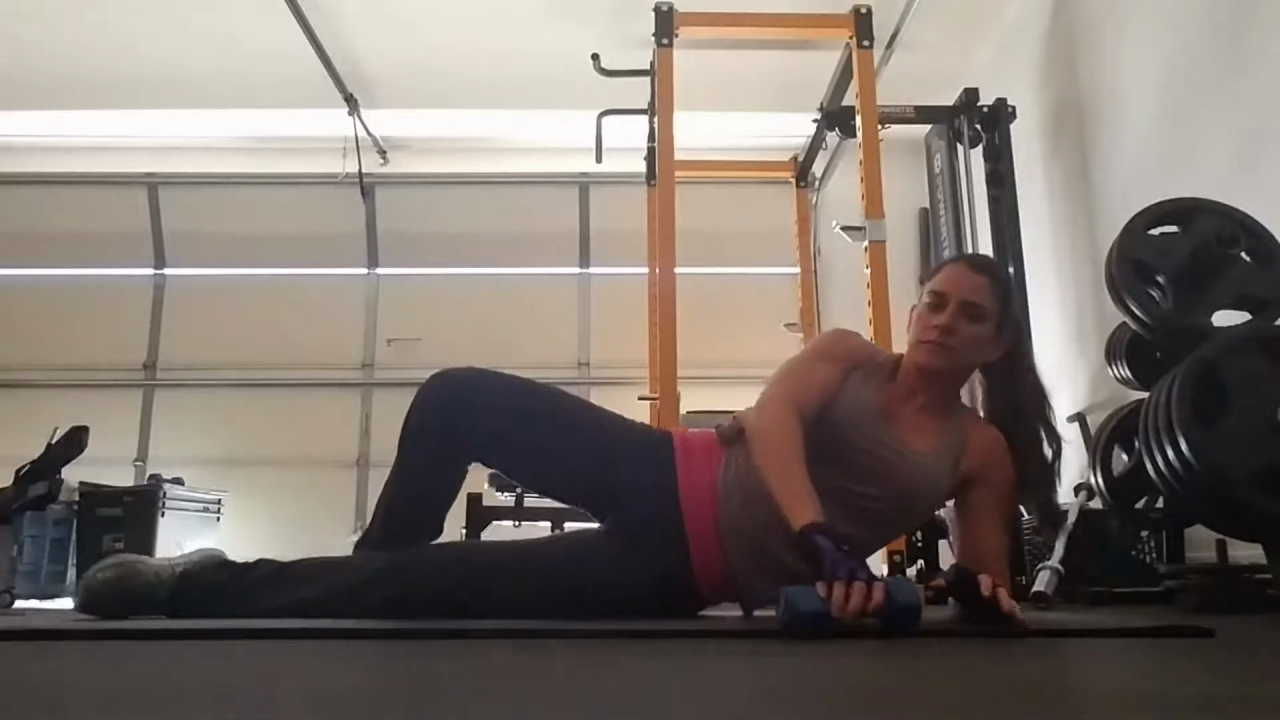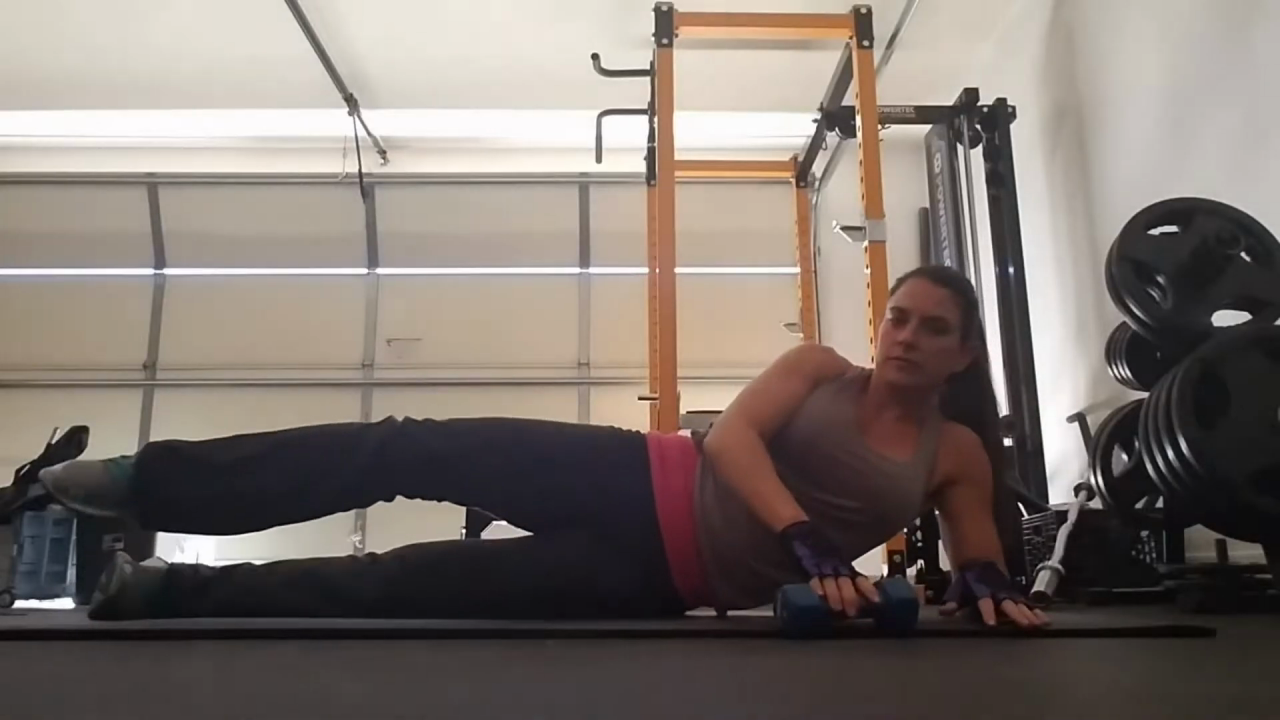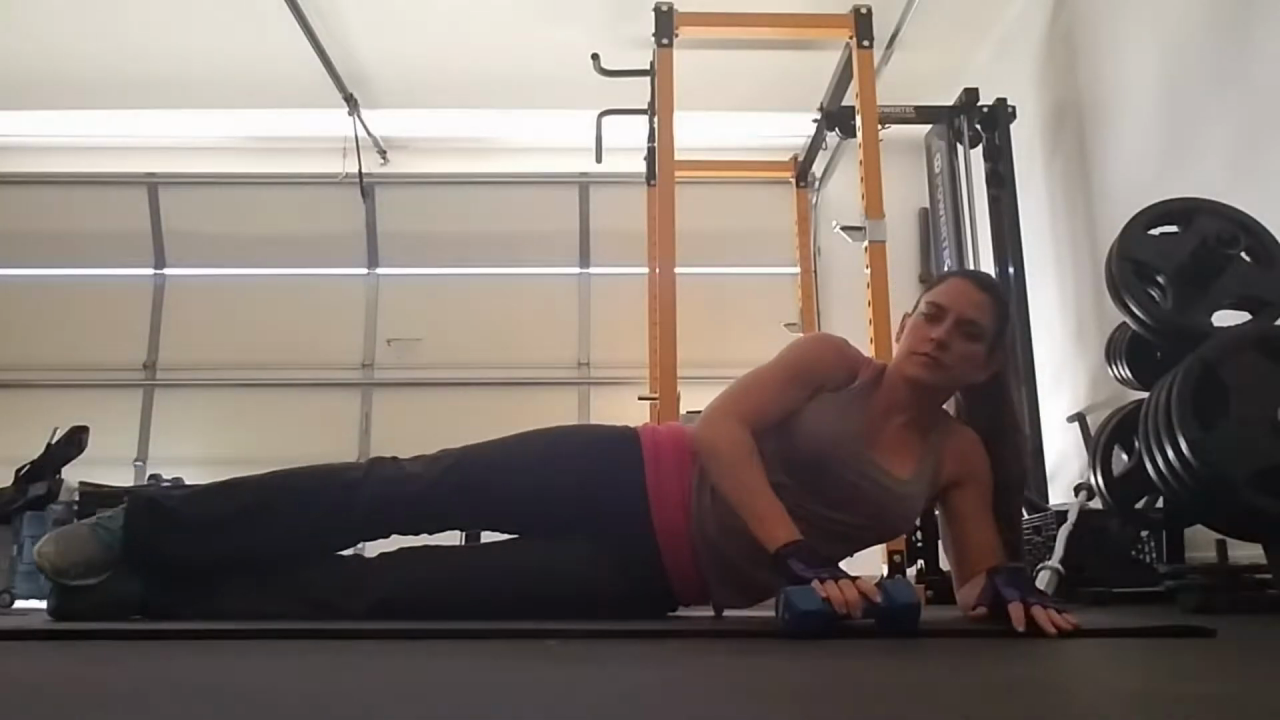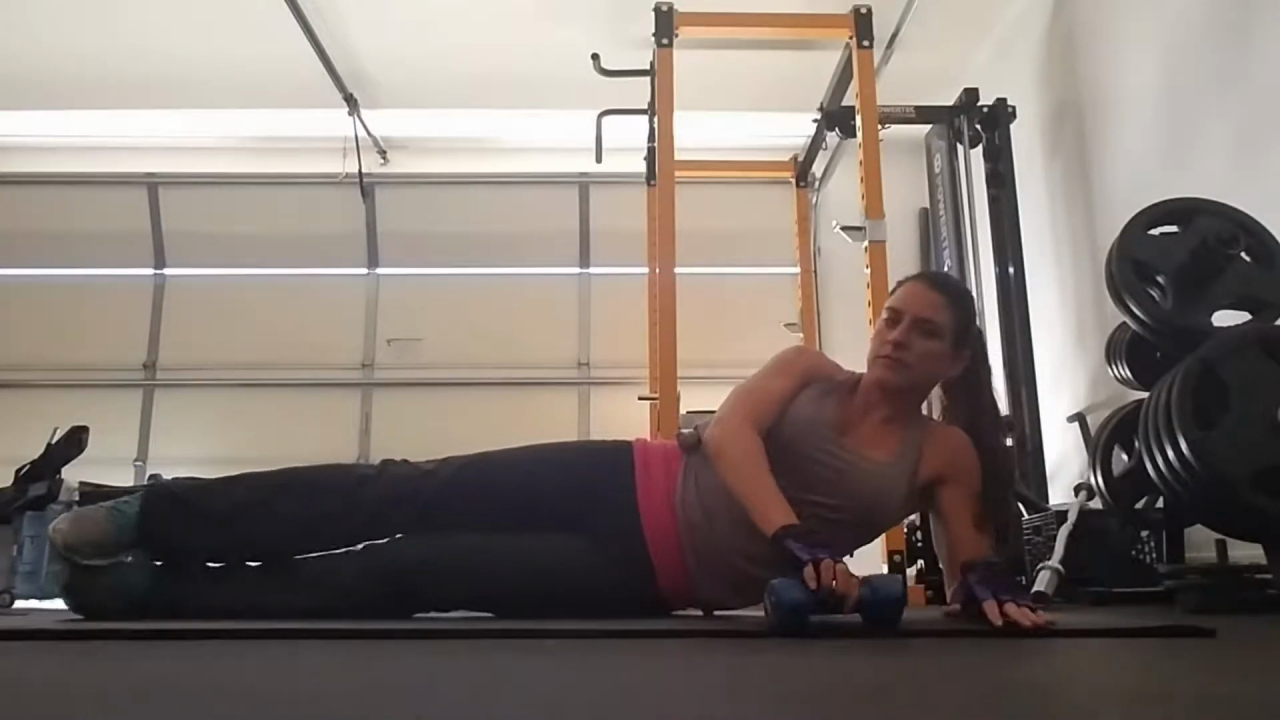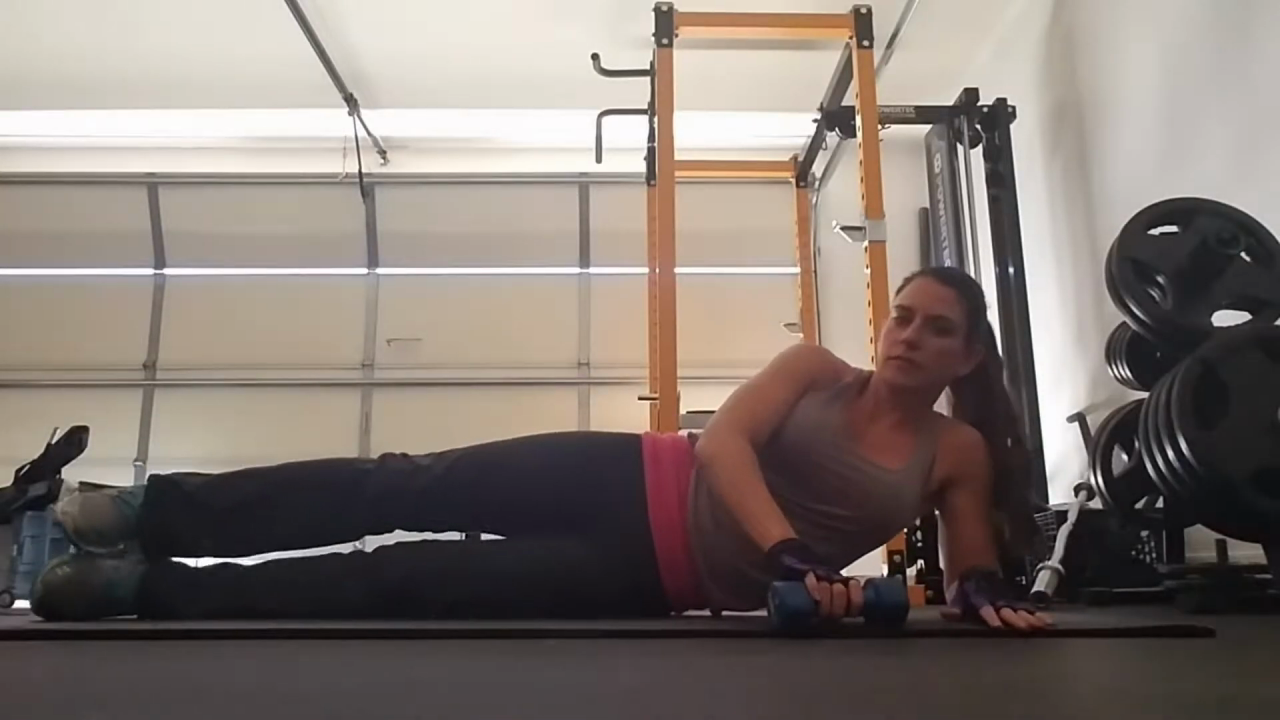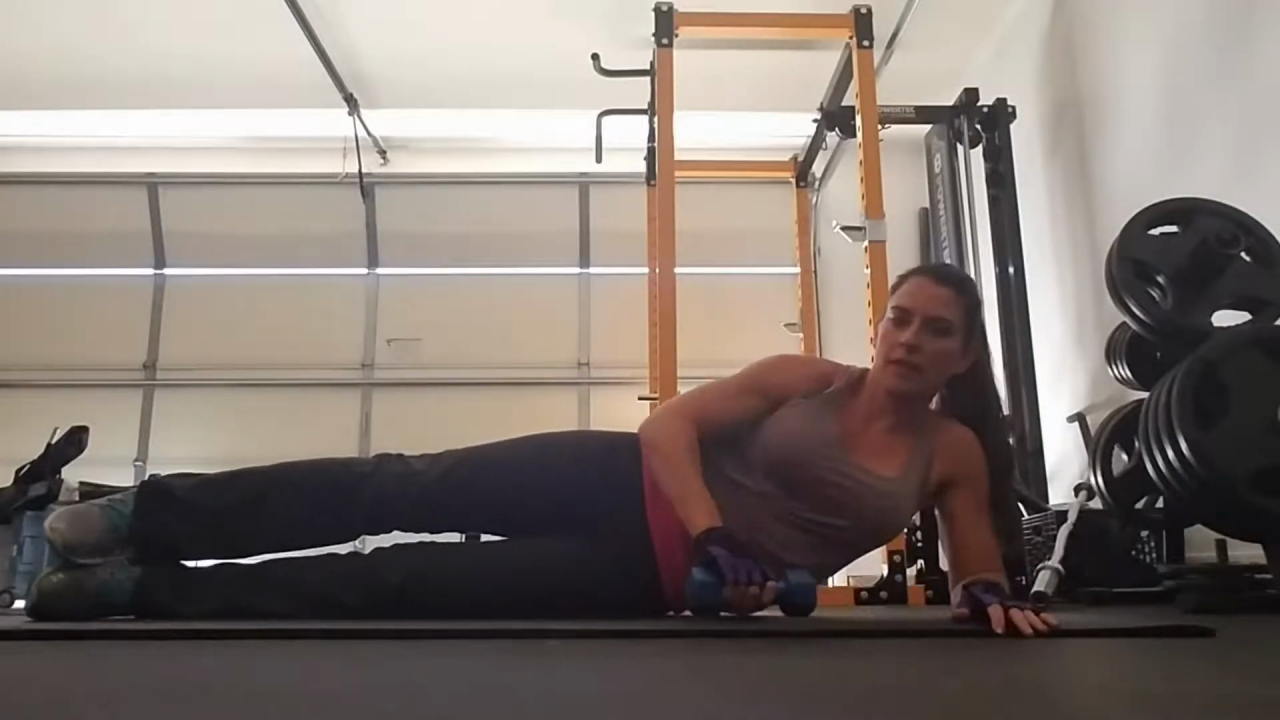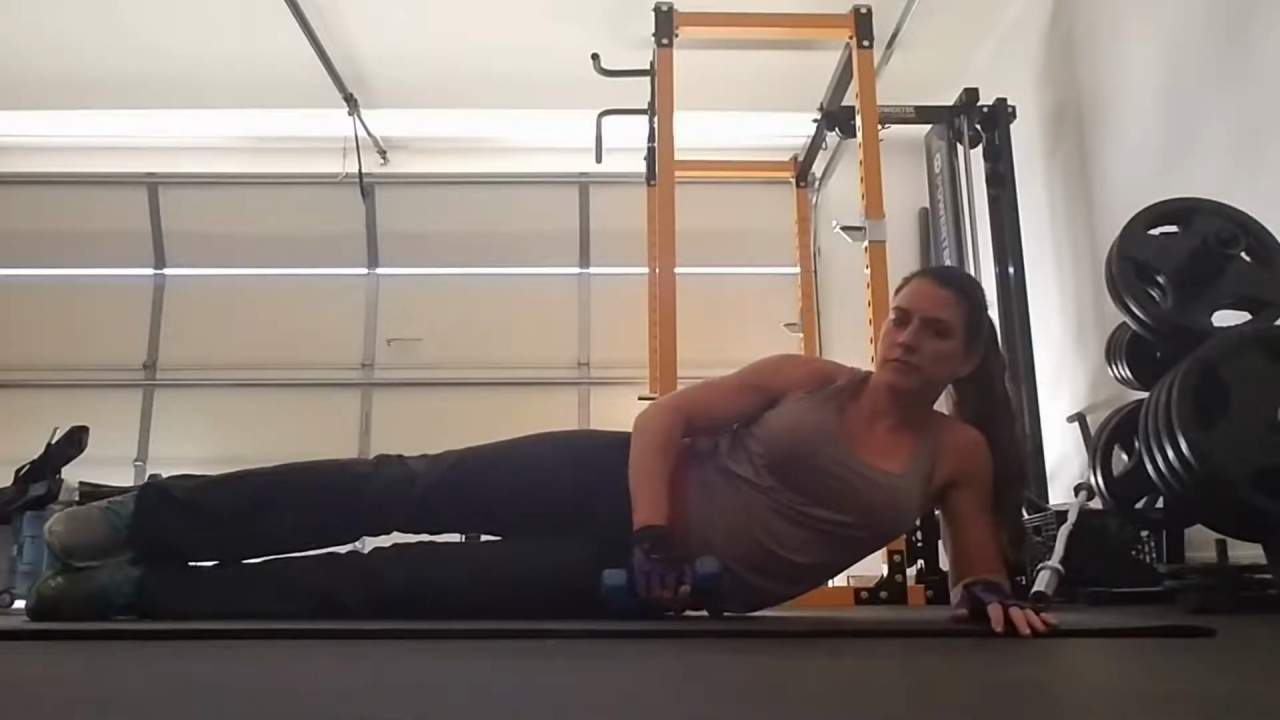
dt=0.7s
person 1, frame 1
left shoulder: (981, 452)
right shoulder: (847, 354)
left elbow: (983, 571)
right elbow: (771, 421)
left wrist: (987, 588)
right wrist: (817, 532)
left hip: (686, 576)
right hip: (667, 479)
left knee: (447, 583)
right knee: (459, 399)
left ankle: (200, 592)
right ankle: (378, 568)
person 1, frame 2
left shoulder: (956, 456)
right shoulder: (820, 368)
left elbow: (981, 566)
right elbow: (729, 432)
left wrist: (986, 585)
right wrist: (804, 539)
left hip: (658, 580)
right hip: (639, 482)
left knee: (413, 583)
right knee: (412, 451)
left ankle: (171, 589)
right ankle: (150, 480)
person 1, frame 3
left shoulder: (961, 458)
right shoulder: (833, 360)
left elbow: (978, 576)
right elbow: (718, 427)
left wrist: (1007, 589)
right wrist: (797, 557)
left hip: (656, 575)
right hip: (631, 477)
left knee: (410, 588)
right knee: (415, 489)
left ankle: (148, 594)
right ankle: (137, 534)
person 1, frame 4
left shoulder: (945, 454)
right shoulder: (808, 369)
left elbow: (967, 567)
right elbow: (727, 431)
left wrist: (987, 585)
right wrist: (797, 538)
left hip: (651, 581)
right hip: (628, 484)
left knee: (411, 572)
right knee: (412, 497)
left ankle: (157, 591)
right ankle: (152, 517)
person 1, frame 5
left shoulder: (958, 454)
right shoulder: (817, 369)
left elbow: (972, 575)
right elbow: (723, 442)
left wrist: (985, 596)
right wrist: (789, 554)
left hip: (653, 581)
right hip: (634, 482)
left knee: (407, 580)
right knee: (410, 487)
left ankle: (154, 589)
right ankle: (154, 512)
person 1, frame 6
left shoulder: (952, 455)
right shoulder: (808, 378)
left elbow: (977, 571)
right elbow: (669, 425)
left wrist: (991, 599)
right wrist: (717, 536)
left hip: (649, 582)
right hip: (626, 487)
left knee: (407, 584)
right knee: (409, 490)
left ankle: (150, 589)
right ankle: (147, 512)
person 1, frame 7
left shoulder: (958, 455)
right shoulder: (810, 377)
left elbow: (978, 569)
right elbow: (663, 415)
left wrist: (991, 597)
right wrist: (652, 529)
left hip: (663, 563)
right hip: (625, 480)
left knee: (407, 585)
right knee: (412, 488)
left ankle: (148, 588)
right ankle: (148, 516)
